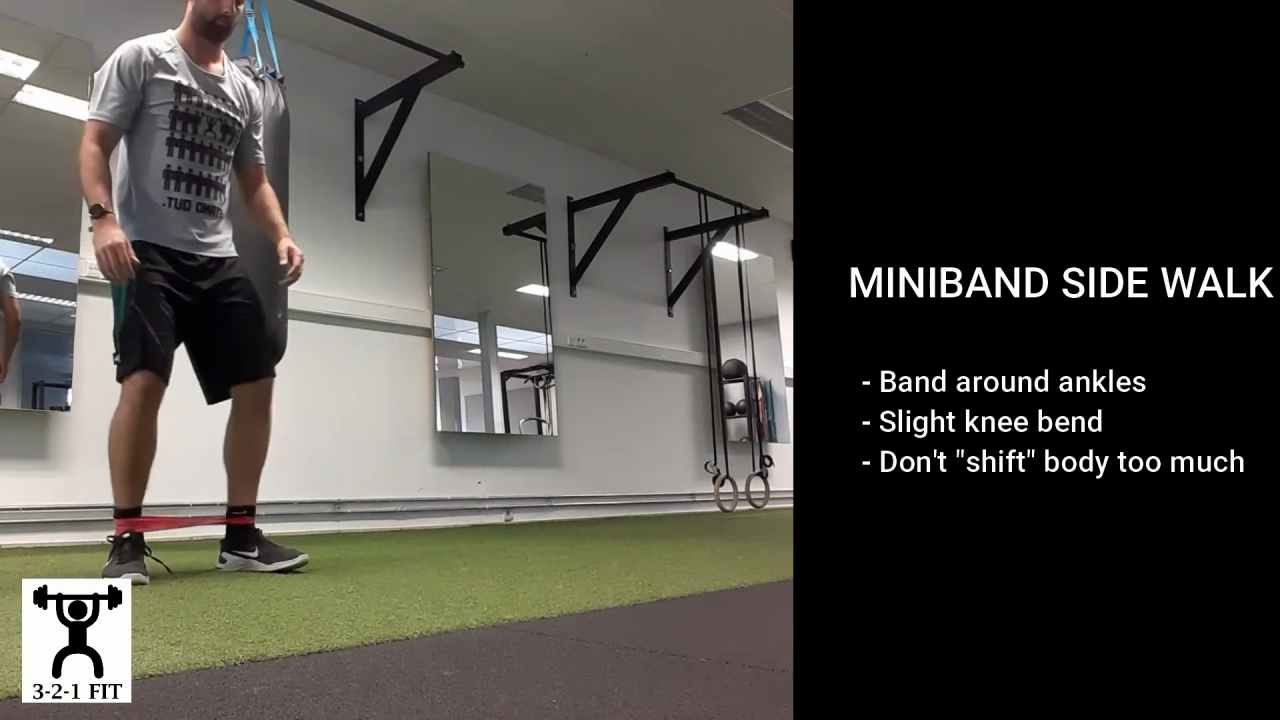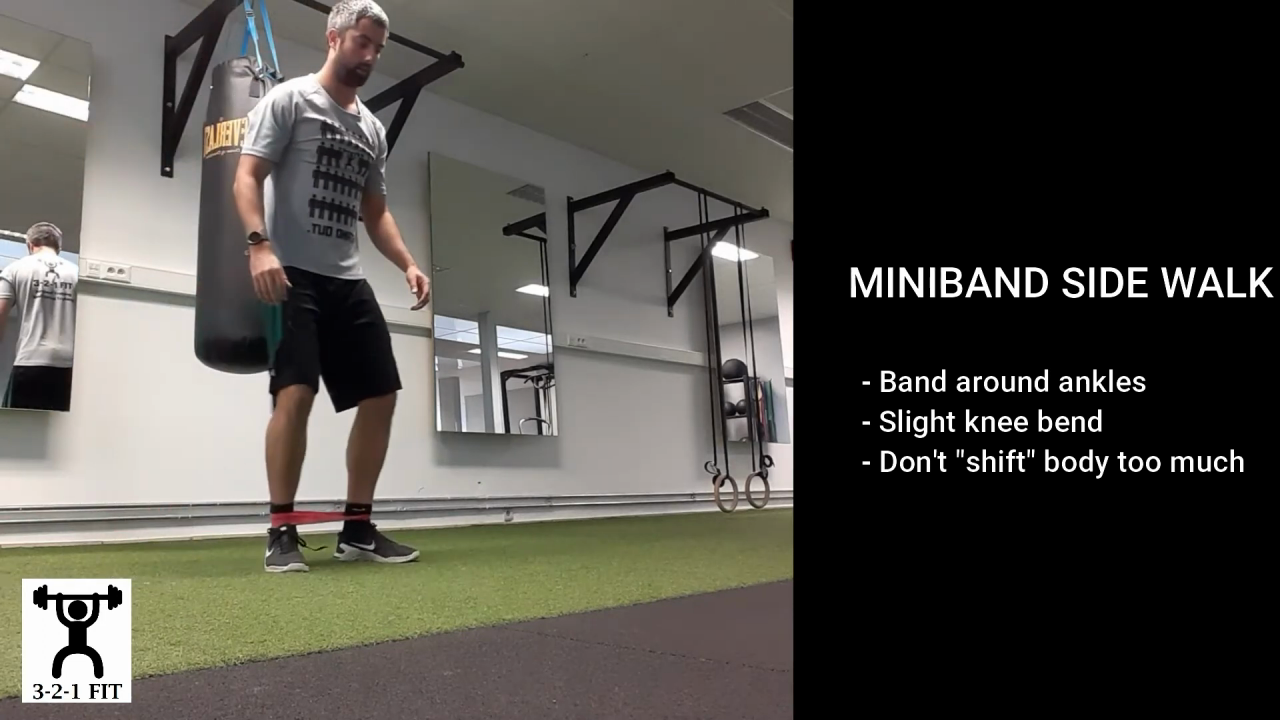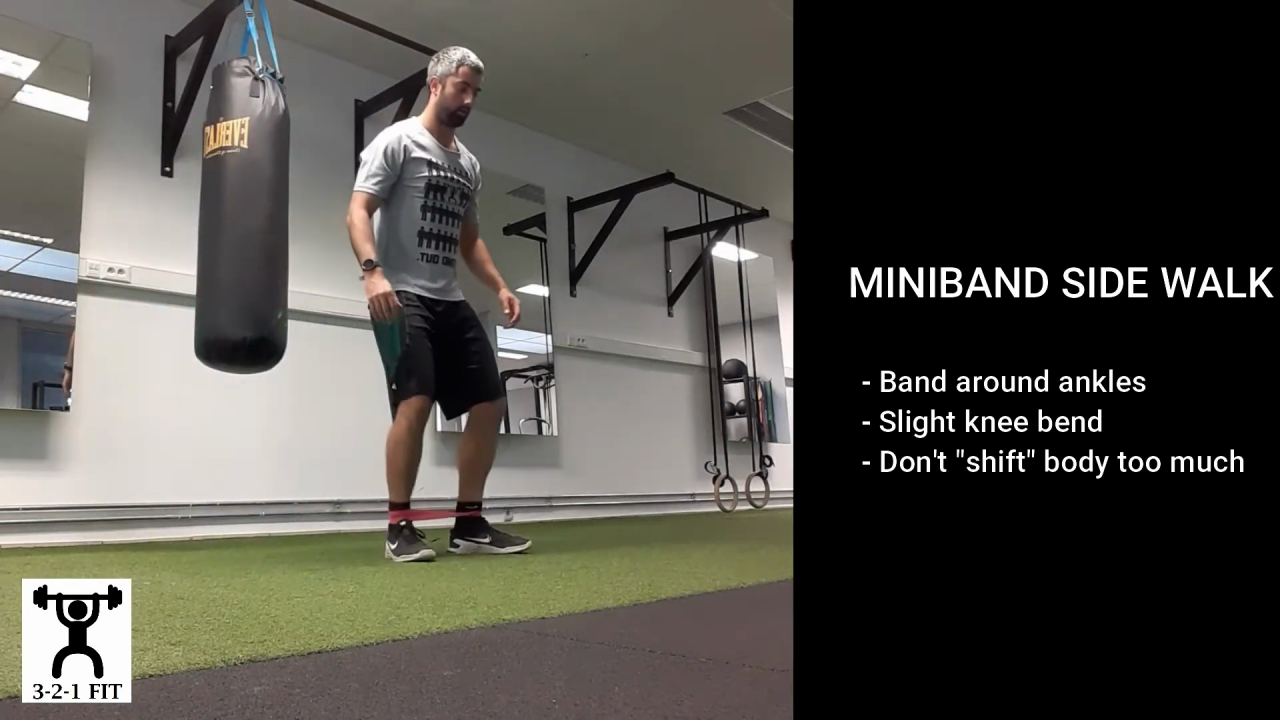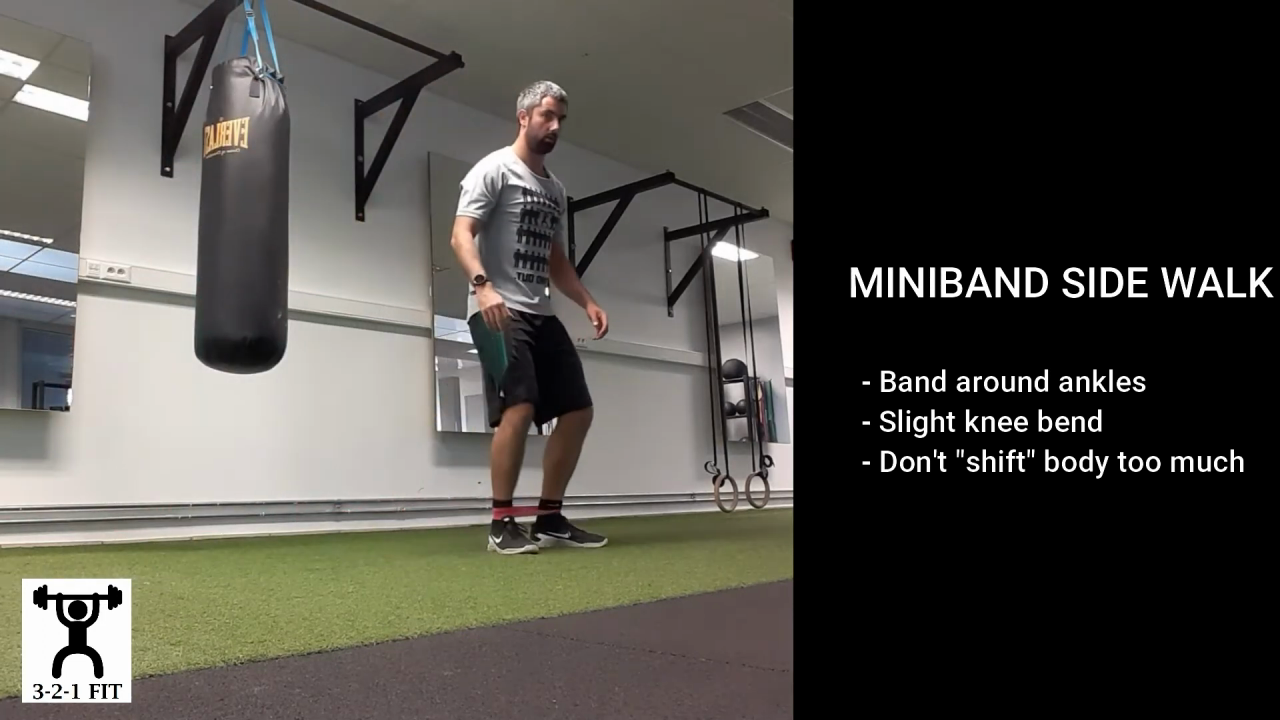
dt=1s
person 1, frame 1
left shoulder: (245, 91)
right shoulder: (140, 59)
left elbow: (253, 182)
right elbow: (95, 144)
left wrist: (281, 235)
right wrist: (103, 216)
left hip: (219, 259)
right hip: (150, 251)
left knee: (256, 386)
right knee: (144, 383)
left ankle: (241, 536)
right ankle: (126, 539)
person 1, frame 2
left shoulder: (372, 128)
right shoulder: (288, 100)
right elbow: (247, 176)
left wrist: (407, 263)
right wrist: (259, 244)
left hip: (348, 280)
right hip: (293, 276)
left knee: (380, 397)
right knee: (296, 393)
left ankle: (357, 530)
right ankle: (281, 532)
person 1, frame 3
left shoulder: (468, 163)
right shoulder: (397, 141)
right elbow: (359, 211)
left wrist: (499, 286)
right wrist: (372, 270)
left hip: (451, 301)
right hip: (402, 297)
left knee: (489, 403)
right knee: (416, 400)
left ankle: (468, 525)
right ankle: (398, 527)
person 1, frame 4
left shoulder: (555, 187)
right shoulder: (494, 169)
right elbow: (461, 234)
left wrist: (587, 302)
right wrist: (482, 284)
left hip: (541, 314)
right hip: (499, 313)
left knee: (577, 411)
right knee: (520, 408)
left ankle: (549, 520)
right ankle: (502, 522)
